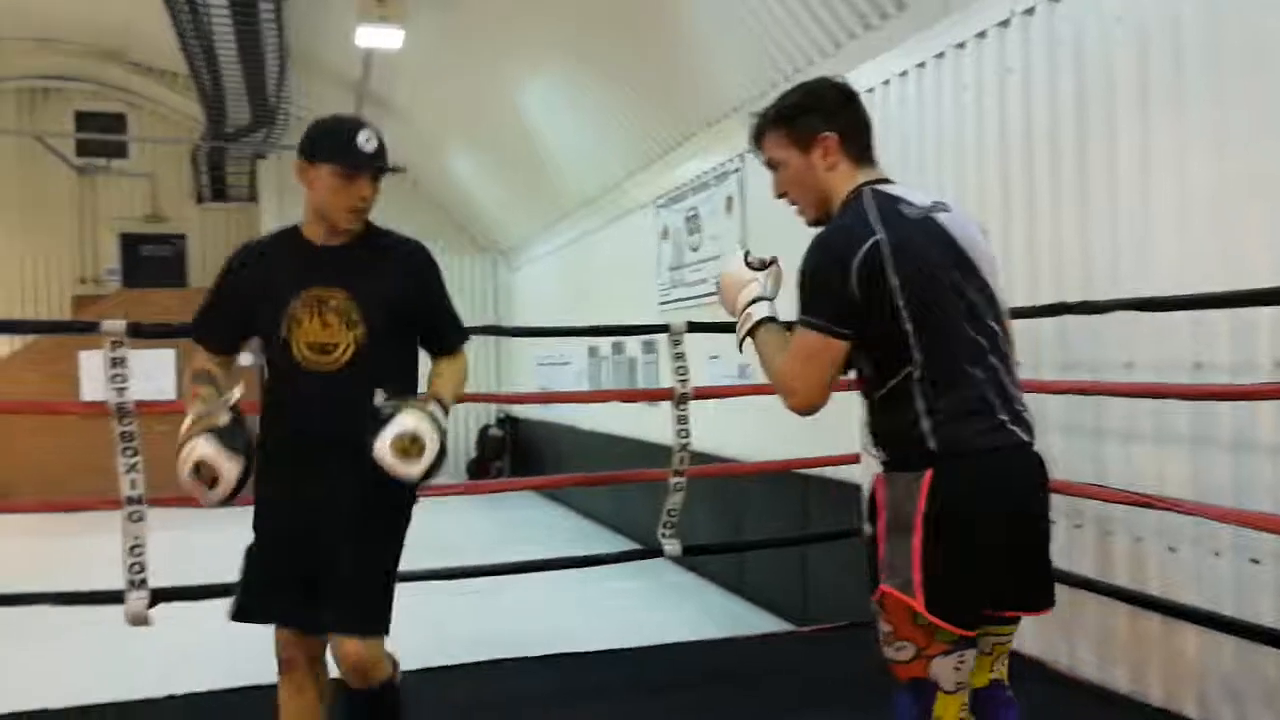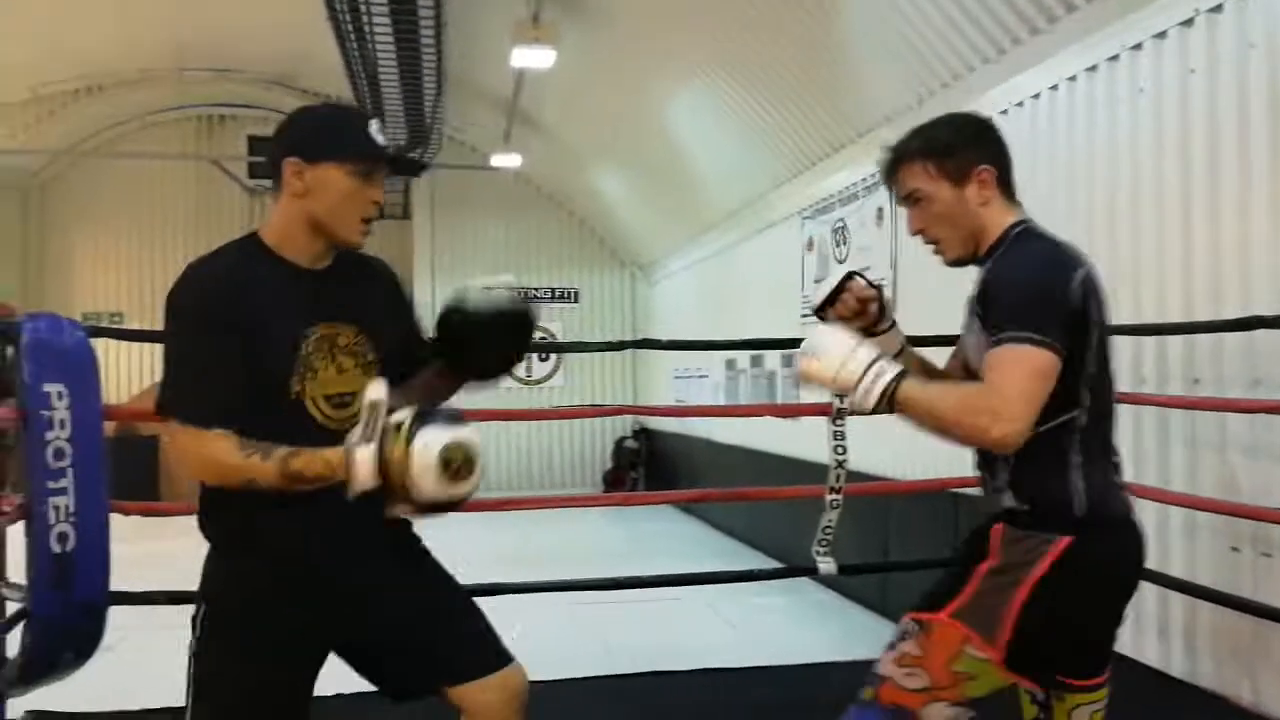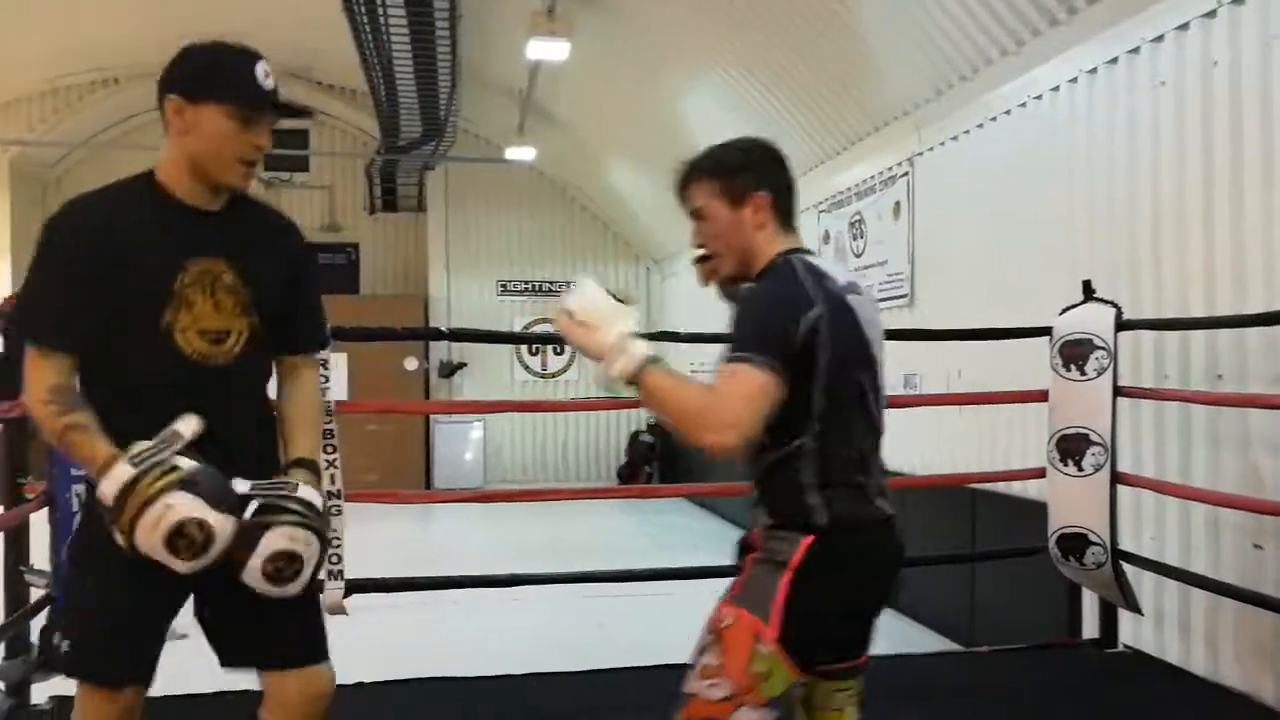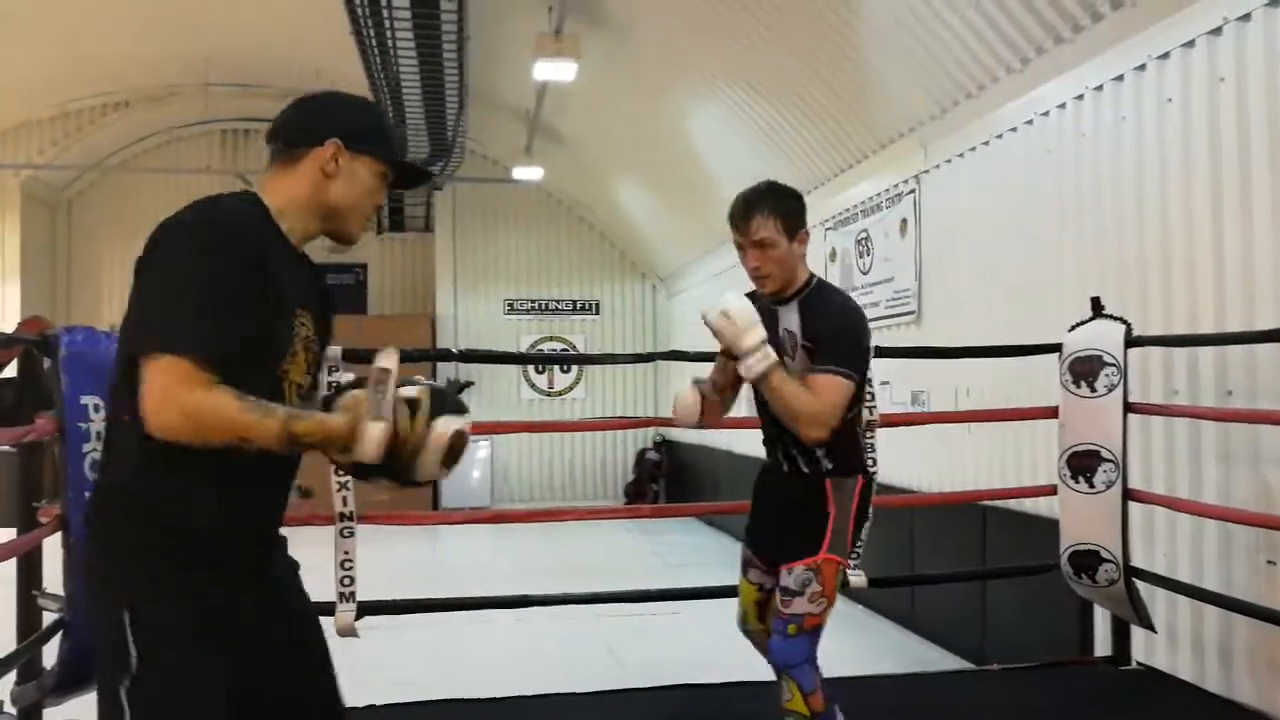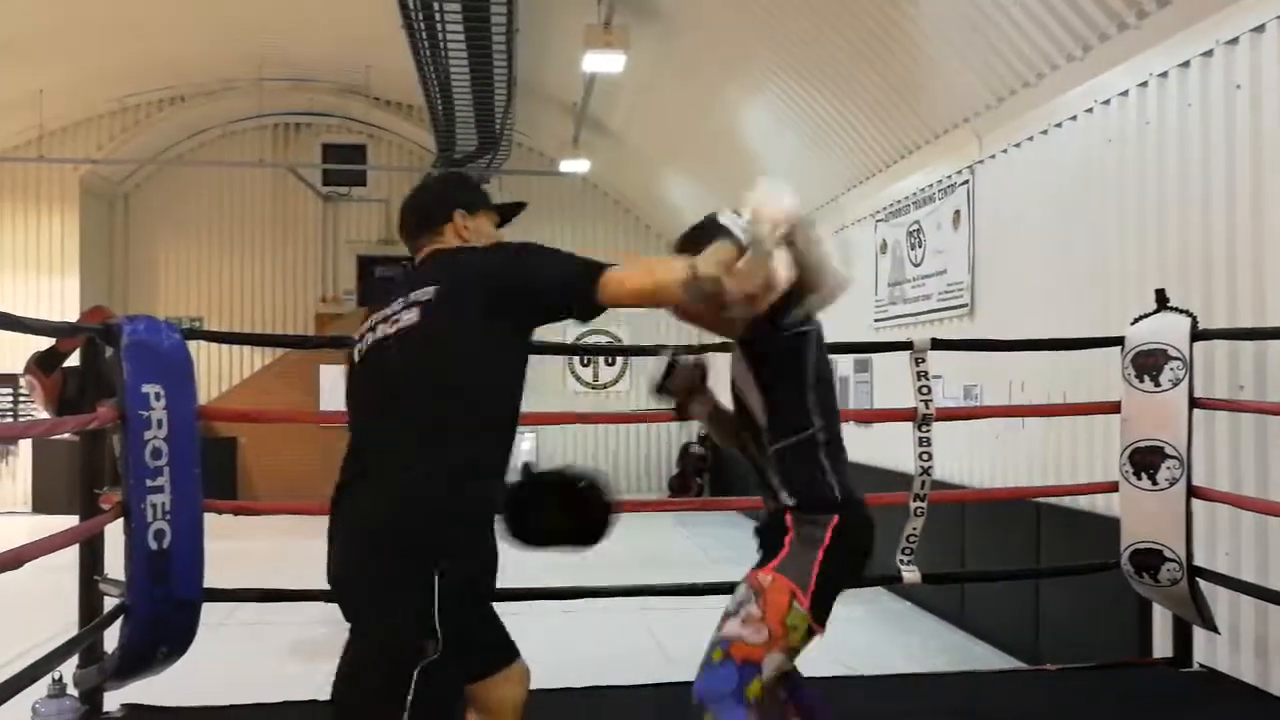
dt=1s
person 1, frame 1
left shoulder: (405, 261)
right shoulder: (259, 263)
left elbow: (452, 357)
right elbow: (208, 357)
left wrist: (432, 410)
right wrist: (203, 418)
left hip: (372, 484)
right hip: (286, 485)
left knee: (358, 653)
right knee: (295, 648)
person 1, frame 2
left shoulder: (374, 284)
right shoulder: (219, 289)
left elbow: (409, 389)
right elbow: (193, 448)
left wrist: (455, 362)
right wrist: (354, 461)
left hip: (371, 545)
right hip: (259, 563)
person 1, frame 3
left shoulder: (276, 237)
right shoulder: (92, 226)
left elbow: (300, 366)
right elbow: (47, 378)
left wrist: (297, 482)
right wrist: (123, 478)
left hip: (240, 497)
right hip: (127, 510)
person 1, frame 4
left shoulder: (304, 283)
right shoulder: (215, 237)
right elbow: (172, 404)
left wrist: (353, 422)
right wrist: (340, 428)
left hip: (250, 561)
right hip: (158, 573)
person 1, frame 5
left shoulder: (382, 325)
right shoulder: (493, 273)
right elbow: (637, 281)
left wrist: (495, 494)
right wrist: (748, 282)
left hip: (376, 543)
right hip: (422, 551)
person 2, frame 1
left shoulder: (842, 243)
right shoulder: (950, 219)
left elbow: (802, 393)
left wrist: (754, 307)
left hip: (942, 490)
right hip: (1016, 475)
person 2, frame 2
left shoulder: (1028, 269)
right shoulder: (1032, 272)
left elbow: (1000, 422)
right elbow: (962, 396)
left wrist: (871, 374)
right wrist: (882, 334)
left hip: (1053, 549)
right hip: (1100, 544)
person 2, frame 3
left shoulder: (778, 297)
right shoulder: (840, 293)
left elbow: (722, 430)
left wrist: (622, 347)
left hip: (807, 552)
right hip: (865, 542)
person 2, frame 4
left shoulder: (836, 314)
right shoulder: (752, 309)
left elbow: (814, 424)
right elbow: (723, 400)
left wrist: (754, 351)
right wrist: (702, 398)
left hip: (830, 492)
right hip: (778, 484)
left knee: (790, 647)
right knee: (756, 622)
person 2, frame 5
left shoulder: (773, 316)
right shoulder: (756, 342)
left elbow: (686, 297)
right elbow: (755, 443)
right wrist: (702, 403)
left hip: (817, 532)
right hip: (800, 528)
right knee: (765, 678)
